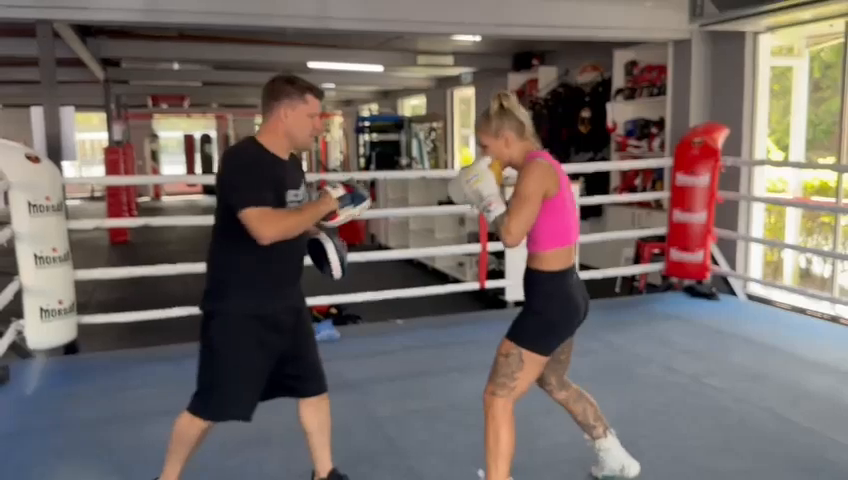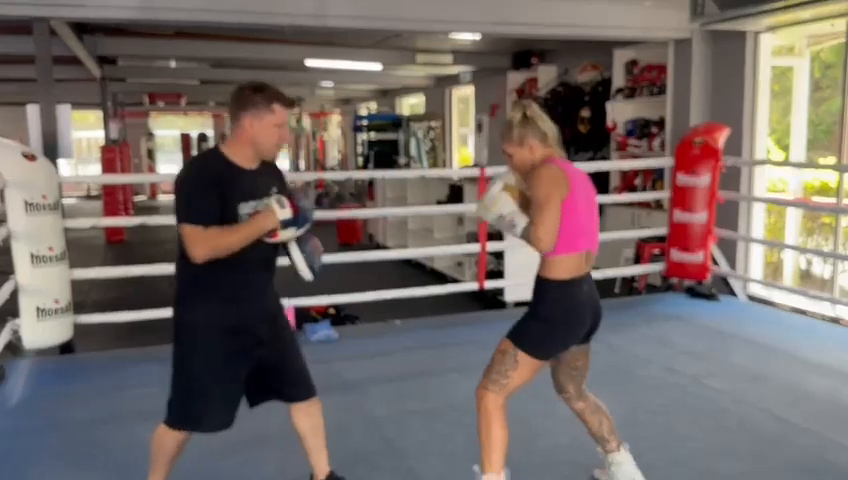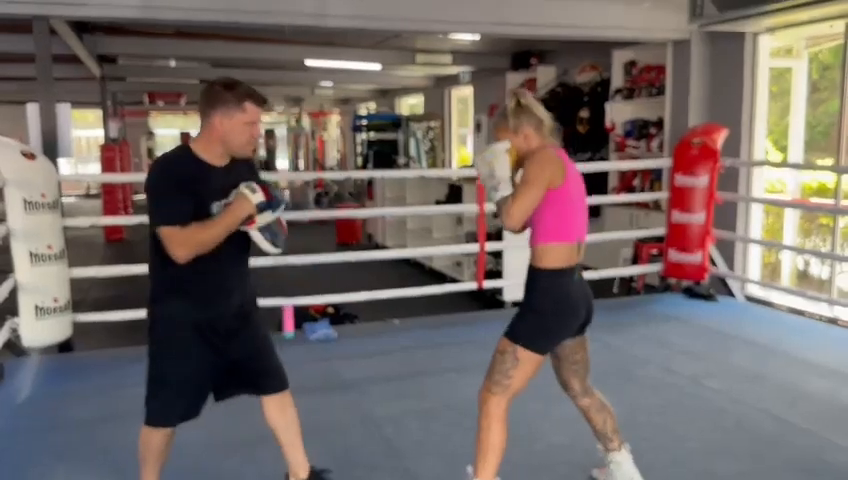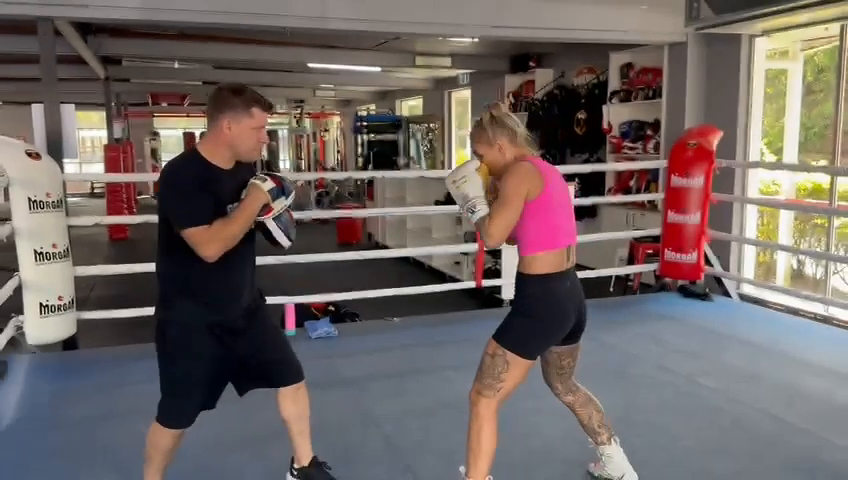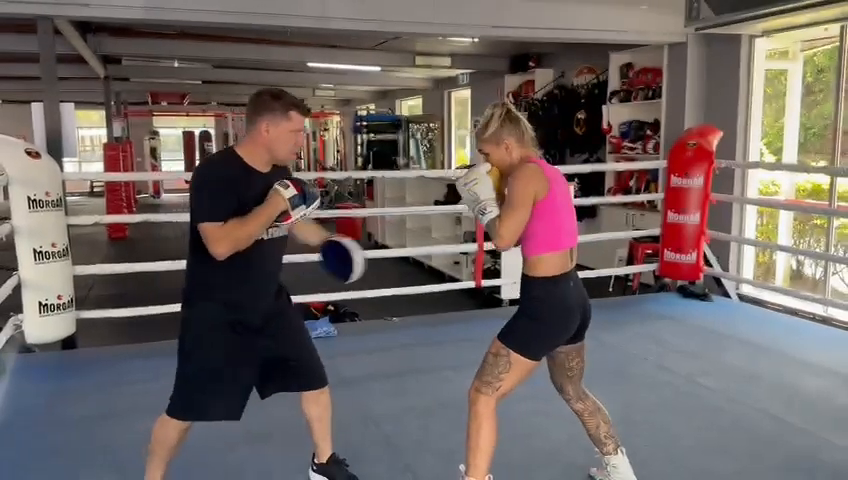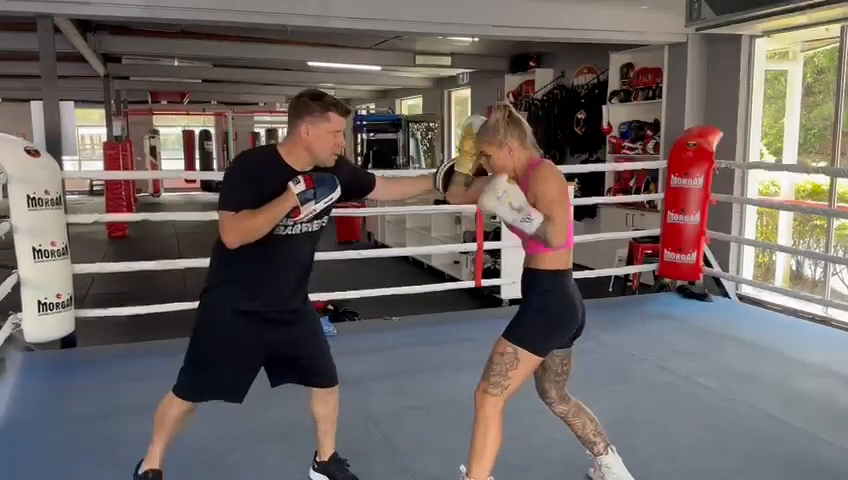
dt=0.2s
person 1, frame 1
left shoulder: (290, 163)
right shoulder: (243, 161)
right elbow: (267, 230)
left wrist: (317, 234)
right wrist: (326, 204)
left hip: (285, 304)
right hip: (238, 309)
left knee: (314, 388)
right knee: (209, 405)
person 1, frame 2
left shoulder: (270, 173)
right shoulder: (201, 173)
left elbow: (279, 228)
right elbow: (200, 248)
left wrist: (293, 233)
right wrist: (265, 221)
left hip: (261, 312)
right hip: (209, 319)
left knee: (303, 392)
right knee: (186, 416)
person 1, frame 3
left shoulder: (243, 167)
right shoulder: (170, 172)
left elbow: (259, 219)
right elbow: (181, 248)
right wrist: (238, 210)
left hip: (235, 307)
right hip: (182, 316)
left knee: (275, 387)
right knee: (164, 415)
person 1, frame 4
left shoulder: (243, 168)
right shoulder: (182, 175)
right elbow: (210, 245)
right wrist: (256, 199)
left hip: (244, 306)
right hip: (191, 317)
left knee: (291, 378)
right knee: (176, 413)
person 1, frame 5
left shoulder: (278, 173)
right shoulder: (215, 173)
left elbow: (292, 224)
right elbow: (221, 244)
left wrist: (329, 241)
right wrist: (275, 204)
left hip: (268, 305)
right hip: (215, 314)
left knee: (315, 382)
right knee: (186, 408)
person 1, frame 6
left shoulder: (332, 170)
right shoulder: (250, 167)
left elbow: (385, 189)
right elbow: (232, 235)
right wrist: (290, 198)
left hip: (290, 305)
right hip: (232, 305)
left knee: (325, 382)
right knee: (189, 391)
person 2, frame 1
left shoulder: (536, 169)
right shoulder: (541, 165)
left elbow: (511, 235)
right elbow: (519, 217)
left wrist: (487, 194)
right wrist: (478, 192)
left hip: (550, 298)
right hip: (565, 292)
left knee: (498, 399)
right knee: (554, 381)
person 2, frame 2
left shoulder: (546, 173)
right shoulder: (578, 175)
left elbow: (544, 242)
left wrist: (509, 220)
right wrist: (521, 201)
left hip: (556, 304)
right hip: (584, 300)
left knee: (490, 395)
right knee: (573, 392)
person 2, frame 3
left shoulder: (542, 159)
right shoulder: (563, 166)
left elbow: (512, 220)
right elbow: (526, 222)
left wrist: (500, 181)
right wrist: (504, 180)
left hip: (548, 296)
right hip: (574, 292)
left knee: (493, 397)
right knee: (578, 388)
person 2, frame 4
left shoulder: (520, 172)
right shoulder: (549, 172)
left elbow: (492, 236)
left wrist: (471, 198)
right wrist: (485, 195)
left hip: (539, 301)
right hip: (569, 296)
left knee: (483, 400)
right knee: (564, 386)
person 2, frame 5
left shoulder: (526, 173)
right shoulder: (550, 174)
left elbow: (503, 238)
right elbow: (530, 232)
left wrist: (481, 198)
right wrist: (492, 195)
left hip: (545, 303)
right hip: (573, 297)
left knee: (482, 397)
right knee: (572, 391)
person 2, frame 6
left shoulder: (544, 173)
right shoulder: (517, 179)
left elbow: (558, 237)
right elbow: (456, 196)
left wrist: (516, 209)
right wrist: (467, 155)
left hip: (547, 299)
right hip: (563, 300)
left knee: (489, 398)
right knee: (556, 397)
